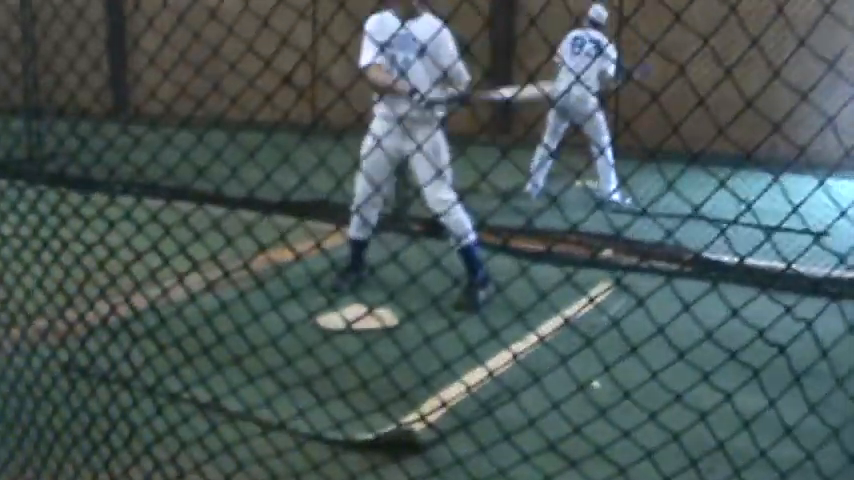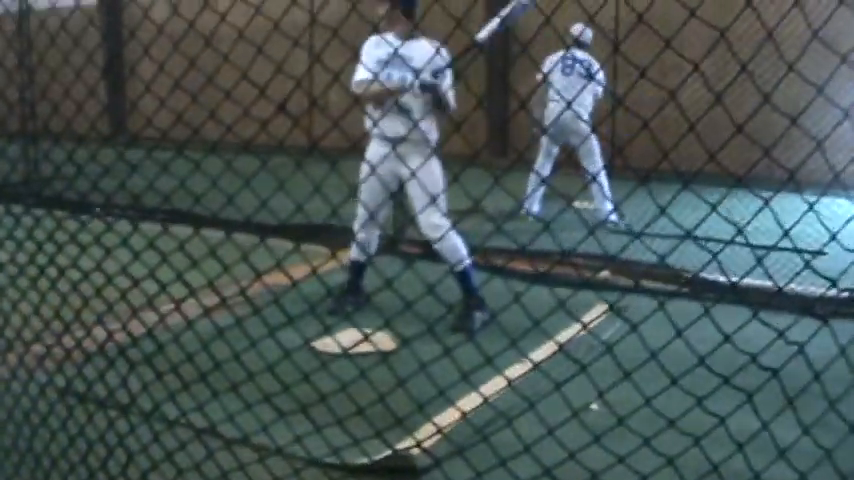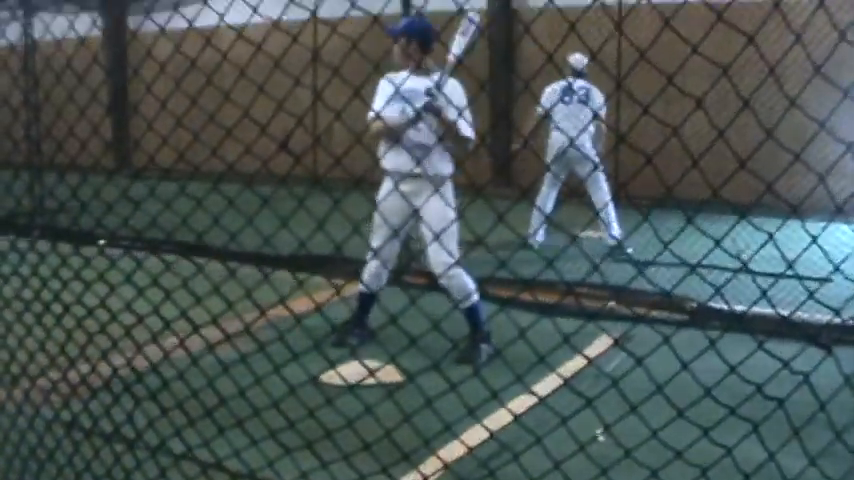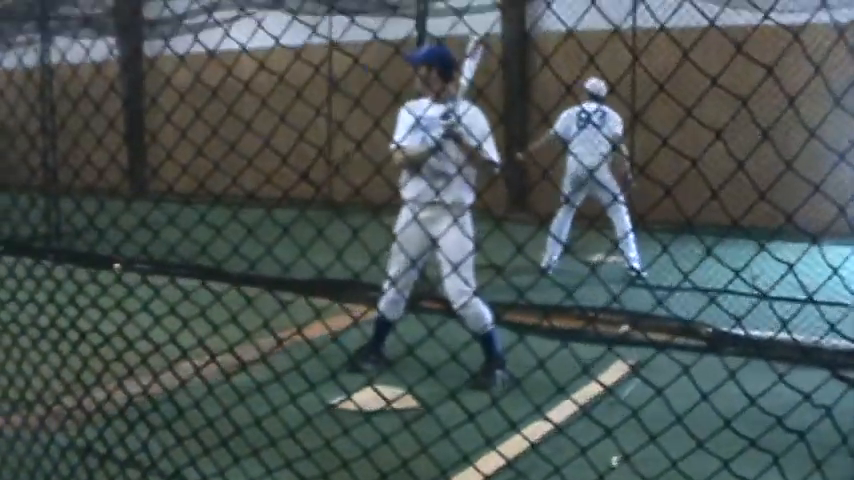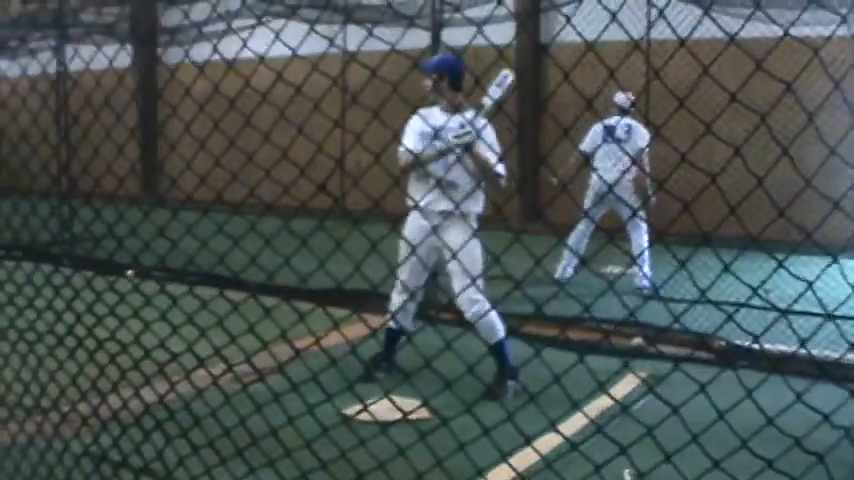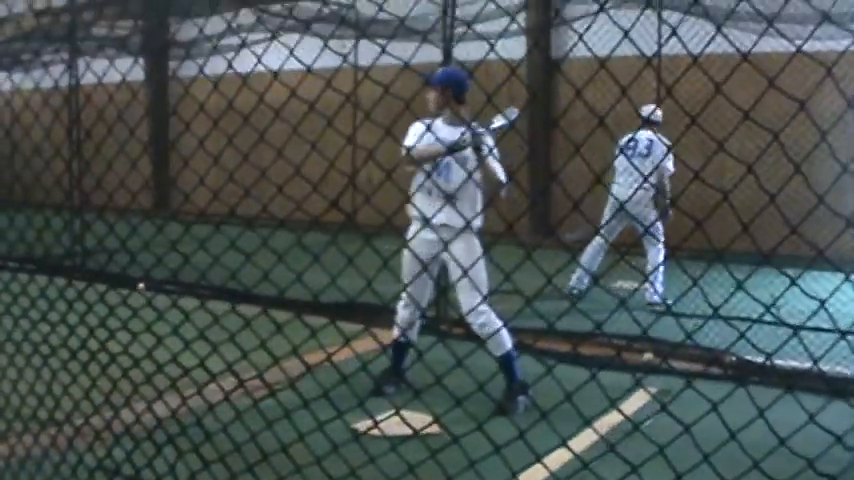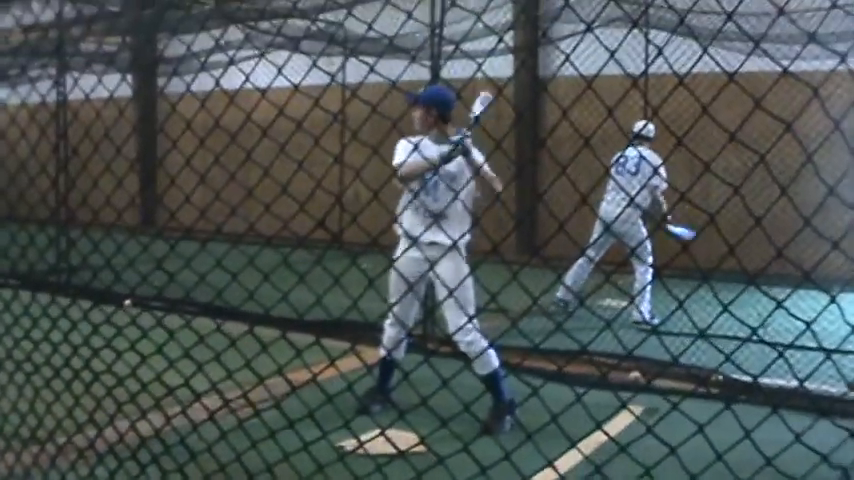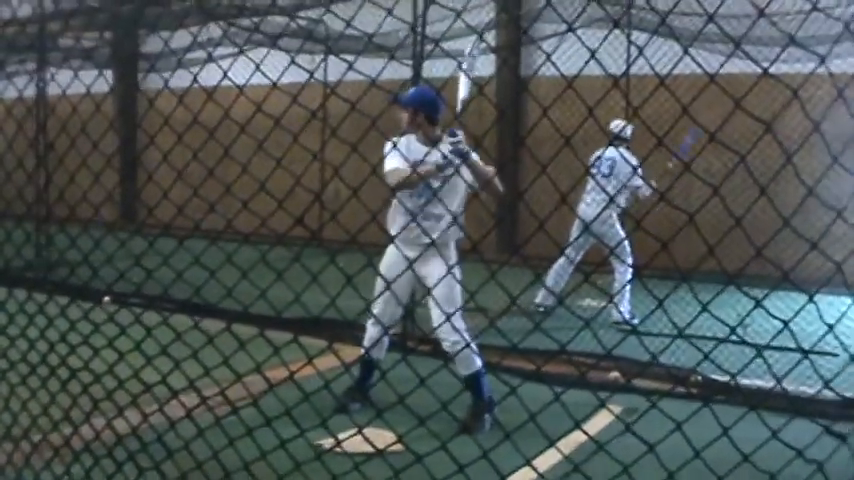
dt=0.2s
person 1, frame 1
left shoulder: (435, 29)
left elbow: (460, 81)
right elbow: (372, 72)
left wrist: (455, 90)
right wrist: (407, 89)
left hip: (424, 128)
right hip: (385, 123)
left knee: (442, 200)
right knee: (365, 196)
left ankle: (478, 277)
right ankle: (355, 265)
person 1, frame 2
left shoulder: (433, 52)
right shoulder: (374, 46)
left elbow: (446, 108)
right elbow: (362, 90)
left wrist: (435, 91)
right wrist: (406, 86)
left hip: (419, 151)
right hip: (380, 147)
left knee: (436, 225)
right knee: (367, 220)
left ankle: (474, 301)
right ankle: (354, 288)
person 1, frame 3
left shoulder: (448, 87)
right shoulder: (389, 84)
left elbow: (465, 141)
right elbow: (375, 129)
left wrist: (439, 114)
right wrist: (411, 117)
left hip: (434, 186)
right hip: (395, 183)
left knee: (445, 263)
right knee: (380, 254)
left ankle: (480, 334)
right ankle: (360, 321)
person 1, frame 4
left shoulder: (469, 113)
right shoulder: (410, 111)
left elbow: (490, 165)
right elbow: (399, 159)
left wrist: (459, 138)
right wrist: (433, 146)
left hip: (453, 213)
right hip: (414, 210)
left knee: (461, 292)
right knee: (395, 282)
left ankle: (495, 360)
right ankle: (375, 348)
person 1, frame 5
left shoulder: (478, 124)
right shoulder: (419, 119)
left elbow: (497, 177)
right elbow: (404, 160)
left wrist: (472, 149)
right wrist: (443, 149)
left hip: (459, 221)
right hip: (420, 218)
left knee: (472, 300)
right knee: (404, 290)
left ankle: (507, 370)
right ankle: (387, 355)
person 1, frame 6
left shoulder: (480, 136)
right shoulder: (422, 127)
right elbow: (409, 155)
left wrist: (478, 151)
right wrist: (452, 145)
left hip: (462, 233)
right hip: (422, 229)
left knee: (478, 310)
right knee: (410, 303)
left ankle: (516, 384)
right ankle: (395, 370)
person 1, frame 7
left shoulder: (467, 151)
right shoulder: (409, 145)
left elbow: (495, 188)
right elbow: (404, 171)
left wrist: (470, 155)
right wrist: (444, 157)
left hip: (449, 251)
right hip: (410, 247)
left knee: (465, 329)
right knee: (397, 321)
left ankle: (503, 402)
right ankle: (382, 388)
person 1, frame 8
left shoulder: (457, 151)
right shoulder: (398, 146)
left elbow: (496, 189)
right elbow: (396, 181)
left wrist: (470, 162)
right wrist: (438, 167)
left hip: (440, 253)
right hip: (401, 248)
left knee: (451, 330)
right knee: (379, 319)
left ankle: (483, 403)
right ankle: (360, 387)
person 2, frame 1
left shoulder: (570, 37)
right shoulder: (607, 46)
left elbow: (559, 61)
right elbow: (608, 81)
left hip: (561, 93)
right hip: (585, 98)
left knee: (550, 140)
right knee: (602, 144)
left ankle: (534, 185)
right ankle: (611, 192)
person 2, frame 2
left shoulder: (555, 59)
right shoulder: (594, 66)
left elbow: (540, 83)
right elbow: (597, 96)
left hip: (554, 114)
right hip: (579, 118)
left knee: (544, 160)
right knee: (594, 165)
left ankle: (530, 206)
right ankle: (607, 212)
person 2, frame 3
left shoulder: (554, 88)
right shoulder: (594, 92)
left elbow: (539, 116)
right elbow: (601, 121)
left wrist: (523, 140)
right wrist: (599, 146)
left hip: (558, 142)
right hip: (583, 145)
left knee: (549, 188)
right knee: (600, 192)
left ankle: (535, 236)
right ankle: (615, 238)
person 2, frame 4
left shoulder: (571, 112)
right shoulder: (612, 115)
left elbow: (551, 137)
right elbow: (618, 143)
left wrist: (526, 153)
right wrist: (627, 171)
left hip: (575, 167)
right hip: (600, 169)
left knee: (565, 212)
right knee: (620, 214)
left ankle: (548, 261)
right ankle: (632, 263)
person 2, frame 5
left shoulder: (599, 126)
right shoulder: (639, 129)
left elbow: (582, 155)
right elbow: (642, 159)
right wrist: (648, 188)
left hip: (599, 182)
right hip: (623, 184)
left knee: (584, 226)
right knee: (638, 229)
left ankle: (563, 272)
right ankle: (643, 279)
person 2, frame 6
left shoulder: (625, 140)
right shoulder: (663, 144)
right elbow: (663, 178)
right wrist: (665, 205)
left hip: (617, 195)
right hip: (641, 199)
left knee: (602, 239)
right knee: (656, 244)
left ankle: (577, 284)
right ankle: (655, 294)
person 2, frame 7
left shoulder: (619, 156)
right shoulder: (653, 160)
right elbow: (657, 195)
right wrist: (662, 213)
left hip: (606, 212)
right hip: (628, 217)
left knee: (590, 255)
right knee: (644, 263)
left ankle: (563, 297)
right ankle: (642, 313)
person 2, frame 8
left shoulder: (598, 155)
right shoulder: (628, 160)
right elbow: (642, 192)
right wrist: (650, 186)
left hip: (584, 213)
right hip: (605, 217)
left knee: (568, 257)
right knee: (623, 264)
left ankle: (543, 300)
right ankle: (622, 313)
